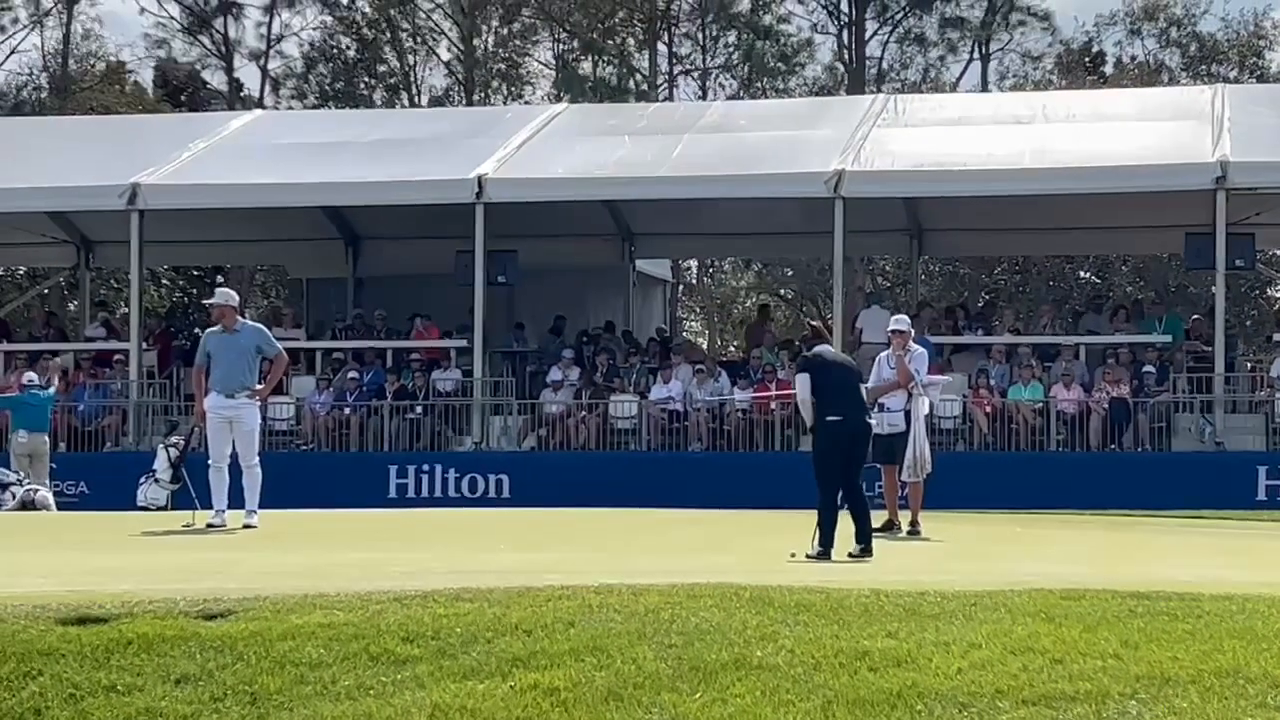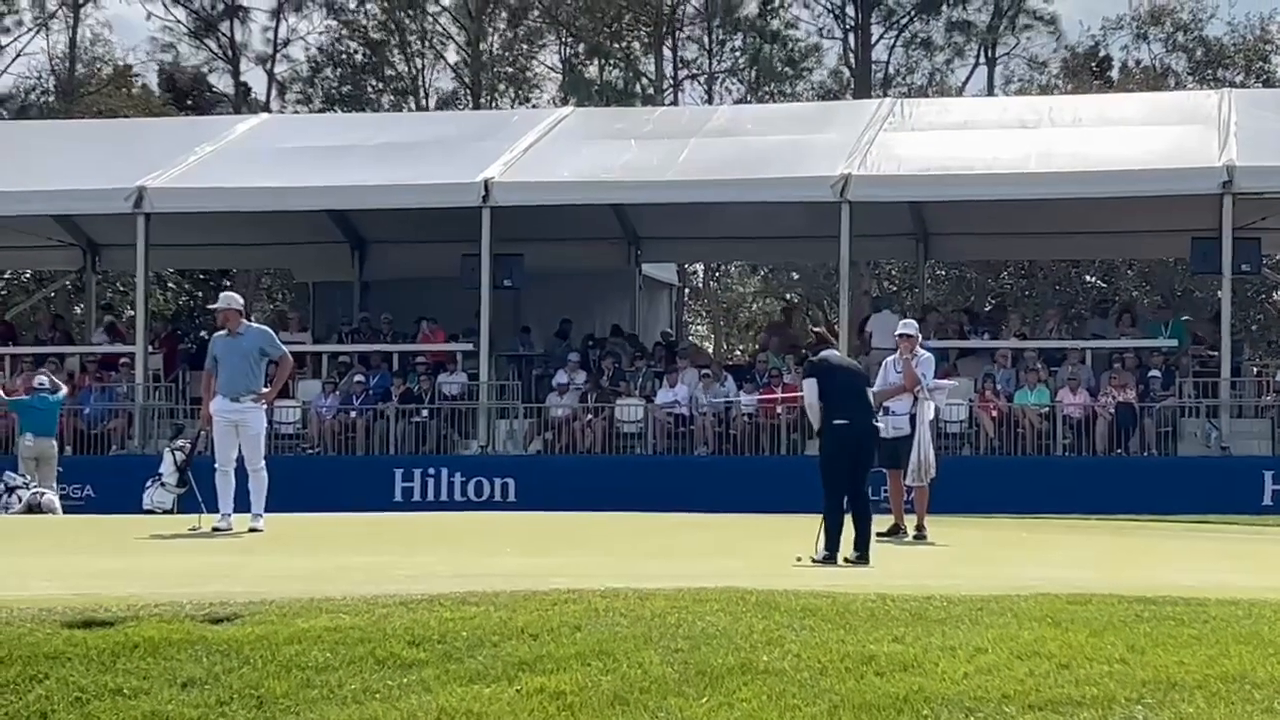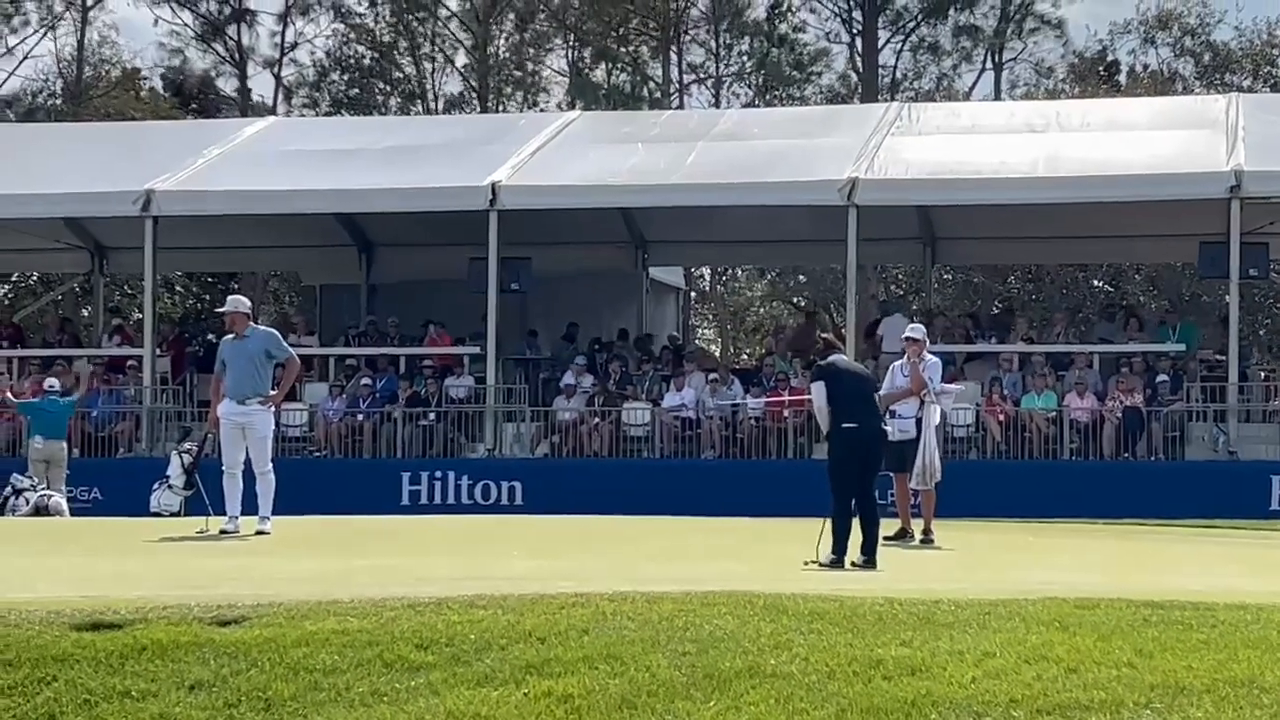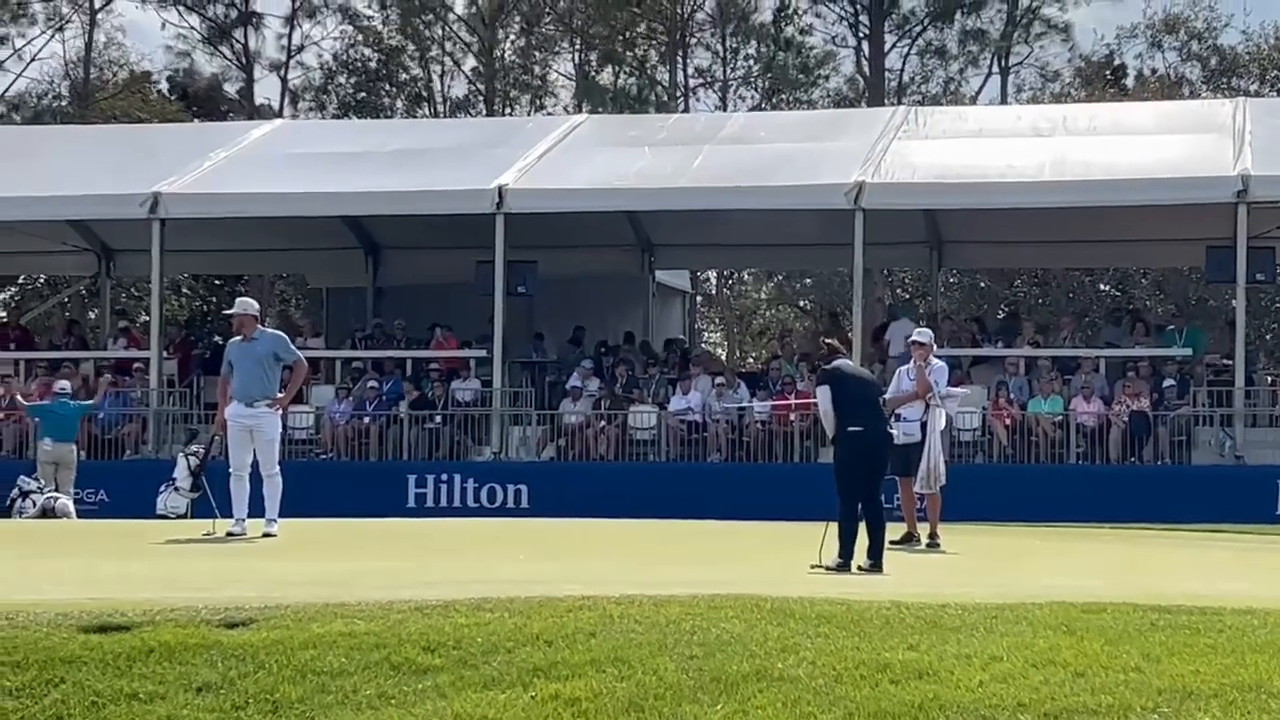
dt=0.3s
person 1, frame 1
left shoulder: (255, 331)
right shoulder: (209, 336)
left elbow: (281, 358)
right elbow: (199, 369)
left wrist: (266, 389)
right wrist: (199, 401)
left hip: (245, 402)
right hip: (216, 402)
left knee: (249, 460)
right knee: (217, 461)
left ankle: (251, 512)
right ankle: (219, 512)
person 1, frame 2
left shoulder: (260, 334)
right shoulder: (217, 339)
left elbow: (286, 361)
right elbow: (209, 373)
left wrist: (272, 392)
right wrist: (206, 404)
left hip: (250, 406)
right hip: (222, 406)
left knee: (255, 464)
right knee: (223, 465)
left ankle: (257, 515)
right ankle: (225, 515)
person 1, frame 3
left shoulder: (267, 336)
right shoulder: (225, 343)
left elbow: (293, 363)
right elbow: (218, 376)
left wrist: (279, 395)
right wrist: (214, 407)
left hip: (258, 409)
right hip: (229, 409)
left knee: (262, 467)
right knee: (231, 468)
left ankle: (264, 518)
right ankle: (232, 518)
person 1, frame 4
left shoulder: (275, 339)
right shoulder: (232, 345)
left elbow: (301, 366)
right elbow: (224, 378)
left wrist: (287, 397)
right wrist: (221, 410)
left hip: (266, 411)
right hip: (237, 411)
left knee: (269, 469)
right knee: (238, 470)
left ankle: (271, 520)
right ankle: (239, 520)
person 2, frame 1
left shoulder: (807, 360)
right shoulder: (849, 362)
left elbow: (803, 398)
right elbow: (860, 396)
left wrist: (812, 425)
left hip: (831, 425)
right hip: (860, 424)
left knee: (828, 488)
right knee: (853, 484)
left ankle: (824, 547)
right ankle: (863, 543)
person 2, frame 2
left shoulder: (814, 365)
right shoulder: (856, 366)
left elbow: (811, 402)
right elbow: (867, 400)
left wrist: (820, 429)
left hip: (838, 430)
right hip: (867, 428)
left knee: (834, 492)
right knee: (859, 490)
left ankle: (830, 551)
right ankle: (861, 551)
person 2, frame 3
left shoulder: (822, 369)
right shoulder: (863, 370)
left elbow: (820, 406)
right elbow: (874, 403)
left wrist: (828, 433)
left hip: (846, 433)
right hip: (875, 432)
left knee: (842, 495)
right knee: (867, 494)
left ankle: (837, 555)
right ankle: (868, 555)
person 2, frame 4
left shoulder: (827, 373)
right shoulder: (867, 374)
left elbow: (826, 410)
right elbow: (876, 407)
left wrist: (834, 437)
left hip: (852, 437)
right hip: (881, 435)
left knee: (849, 499)
right knee: (873, 497)
left ankle: (844, 558)
right ankle: (875, 559)
person 3, frame 1
left shoulder: (919, 354)
right shoulder: (882, 358)
left elbow: (908, 381)
right elbow: (871, 391)
left wrist: (899, 354)
right wrist: (896, 384)
left hip: (907, 420)
right hip: (883, 421)
right knee: (888, 471)
left ankle: (914, 521)
right ankle: (893, 520)
person 3, frame 2
left shoulder: (926, 359)
right shoulder: (888, 362)
left elbow: (914, 384)
right elbow: (877, 395)
left wrist: (906, 357)
right wrist: (901, 388)
left hip: (912, 424)
right hip: (889, 425)
right knee: (893, 475)
left ankle: (920, 525)
right ankle: (899, 524)
person 3, frame 3
left shoulder: (933, 363)
right shoulder: (896, 366)
left elbow: (920, 387)
right elbow: (883, 399)
left wrist: (913, 361)
right wrist: (908, 391)
left hip: (918, 428)
right hip: (895, 428)
right knee: (899, 479)
left ankle: (927, 529)
right ankle: (905, 528)
person 3, frame 4
left shoulder: (939, 367)
right shoulder: (902, 371)
left elbow: (926, 391)
right elbow: (889, 402)
left wrist: (920, 364)
right wrist: (913, 395)
left hip: (923, 432)
right hip: (901, 432)
right knee: (904, 483)
left ankle: (933, 533)
right ankle: (912, 532)
